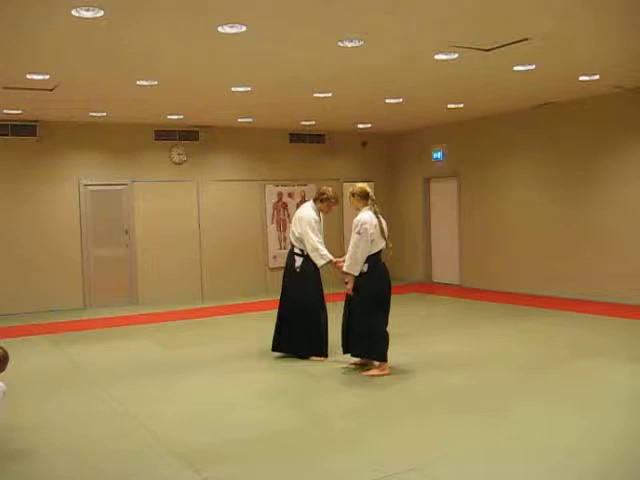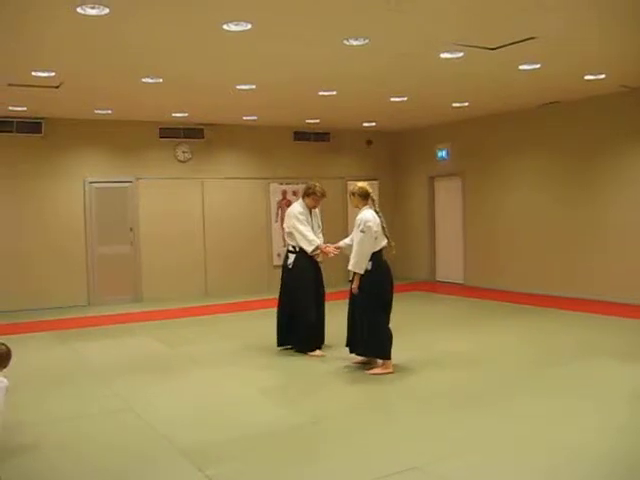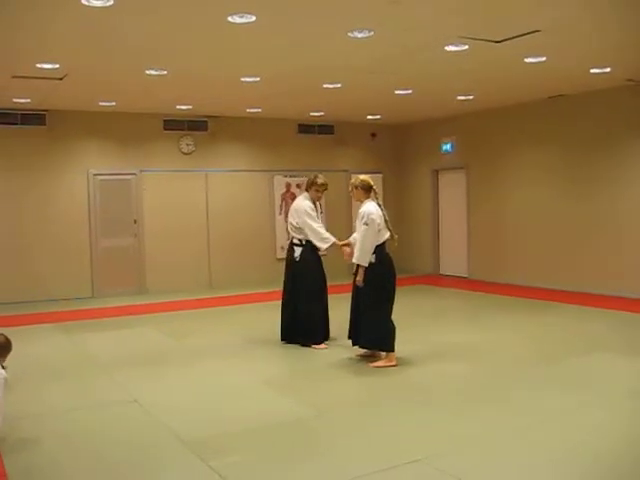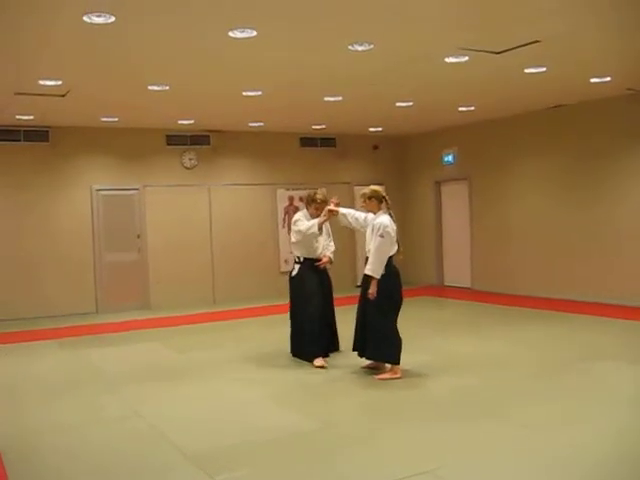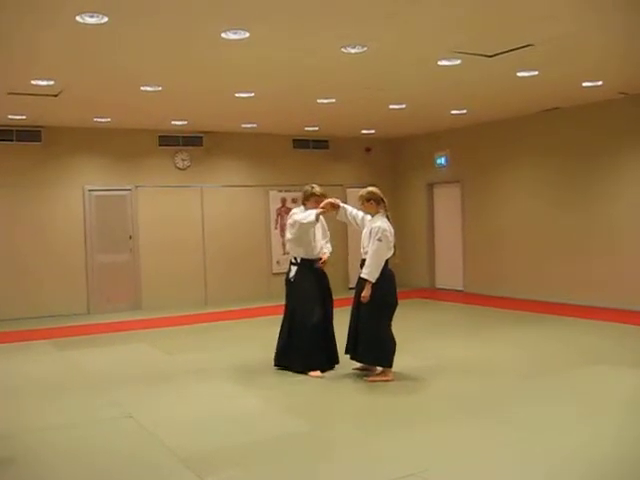
dt=1s
person 1, frame 1
left shoulder: (362, 219)
right shoulder: (376, 217)
left elbow: (358, 251)
left wrist: (351, 279)
right wrist: (345, 260)
left hip: (369, 274)
right hip: (378, 270)
left knee: (372, 318)
right knee: (362, 315)
left ankle: (382, 365)
right ankle: (368, 357)
person 1, frame 2
left shoulder: (365, 218)
right shoulder: (370, 214)
left elbow: (362, 250)
right elbow: (355, 239)
left wrist: (356, 278)
right wrist: (335, 246)
left hip: (373, 271)
right hip: (375, 270)
left knee: (376, 315)
right knee: (365, 313)
left ankle: (386, 363)
right ankle: (371, 355)
person 1, frame 3
left shoulder: (368, 211)
right shoulder: (372, 207)
left elbow: (366, 243)
left wrist: (361, 271)
right wrist: (351, 244)
left hip: (376, 265)
right hip: (377, 262)
left knee: (379, 309)
right knee: (367, 306)
left ankle: (390, 356)
right ankle: (374, 348)
person 1, frame 4
left shoulder: (383, 223)
right shoulder: (374, 219)
left elbow: (378, 255)
right elbow: (356, 217)
left wrist: (373, 283)
right wrist: (337, 210)
left hip: (384, 277)
right hip: (378, 274)
left knee: (385, 321)
right knee: (371, 318)
left ankle: (394, 368)
right ankle: (380, 361)
person 1, frame 5
left shoulder: (380, 226)
right shoulder: (371, 220)
left elbow: (376, 259)
right elbow: (353, 215)
left wrist: (368, 286)
right wrist: (337, 206)
left hip: (379, 280)
right hip: (372, 276)
left knee: (378, 324)
right knee: (365, 321)
left ankle: (386, 371)
right ankle: (371, 363)
person 2, frame 1
left shoulder: (313, 211)
right shoulder: (308, 215)
right elbow: (314, 244)
left wrist: (331, 260)
right wrist: (333, 262)
left hip: (301, 261)
right hip: (302, 263)
left knee: (297, 304)
right knee: (310, 306)
left ankle: (293, 345)
right ankle: (309, 349)
person 2, frame 2
left shoulder: (314, 212)
right shoulder: (294, 212)
right elbow: (305, 235)
left wrist: (321, 249)
right wrist: (322, 247)
left hip: (310, 258)
right hip: (297, 259)
left knee: (315, 300)
right knee: (303, 302)
left ankle: (313, 340)
right ankle: (307, 344)
person 2, frame 3
left shoulder: (312, 203)
right shoulder: (303, 206)
right elbow: (315, 230)
left wrist: (321, 243)
right wrist: (336, 243)
left hip: (308, 250)
right hip: (301, 253)
left knee: (316, 292)
right knee: (307, 294)
left ankle: (296, 333)
right ankle: (311, 337)
person 2, frame 4
left shoulder: (322, 220)
right shoulder: (299, 219)
left elbow: (329, 241)
right elbow: (306, 232)
left wrist: (328, 256)
right wrist: (322, 220)
left hip: (319, 267)
right hip: (303, 268)
left knee: (325, 308)
right knee: (310, 309)
left ankle: (323, 346)
right ankle: (312, 353)
person 2, frame 5
left shoulder: (318, 218)
right shoulder: (296, 215)
left elbow: (324, 240)
right elbow: (302, 222)
left wrist: (326, 254)
right wrist: (321, 211)
left hip: (317, 269)
right hip: (300, 270)
left knee: (323, 315)
right knee: (306, 316)
left ankle: (322, 358)
right ankle: (309, 363)
